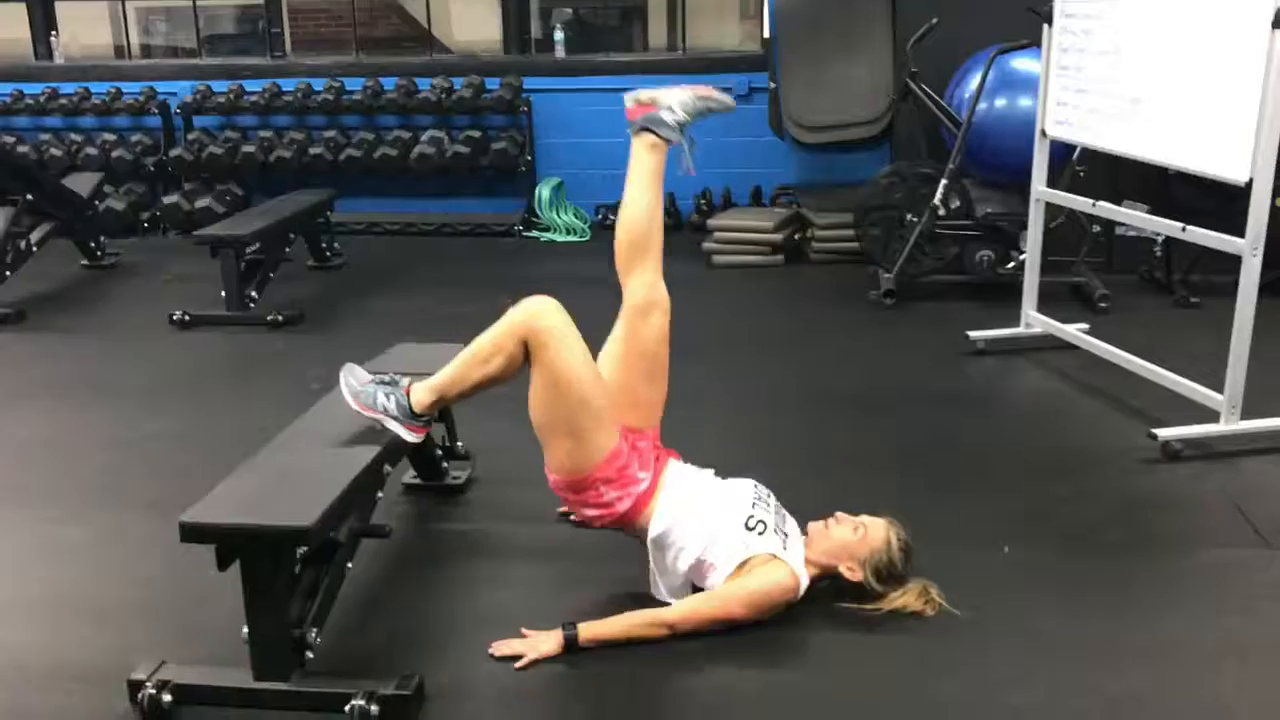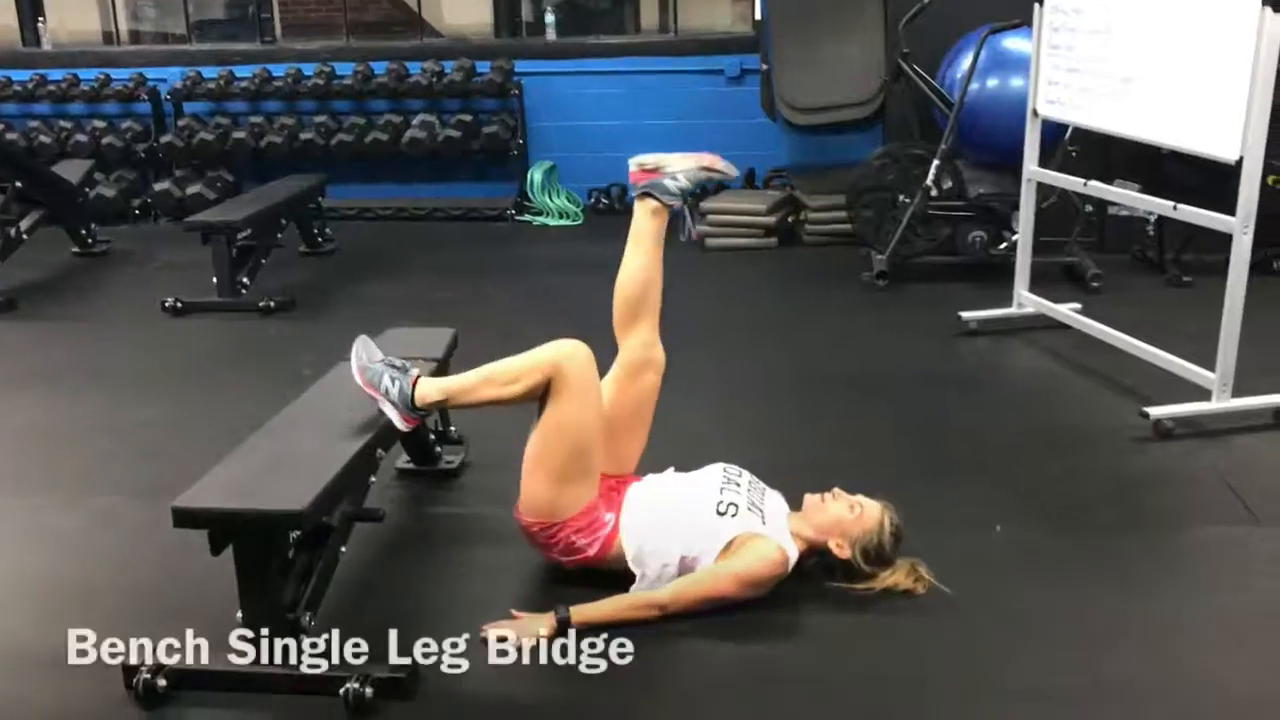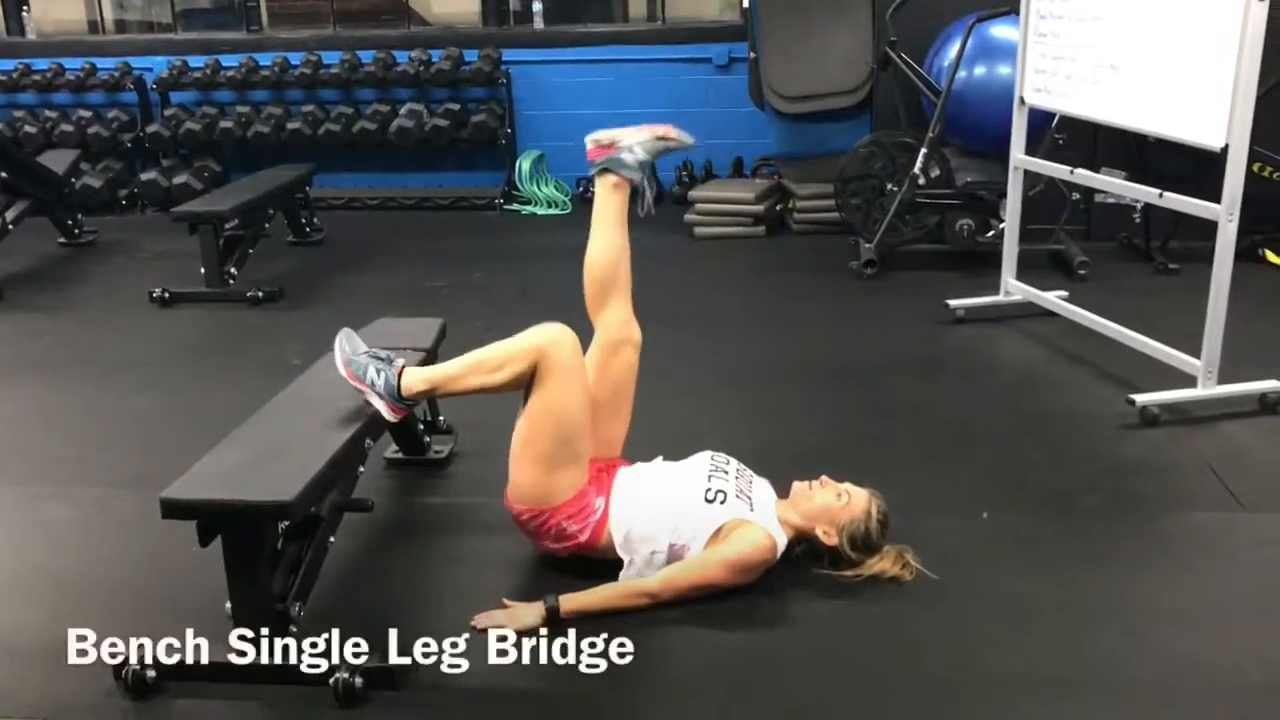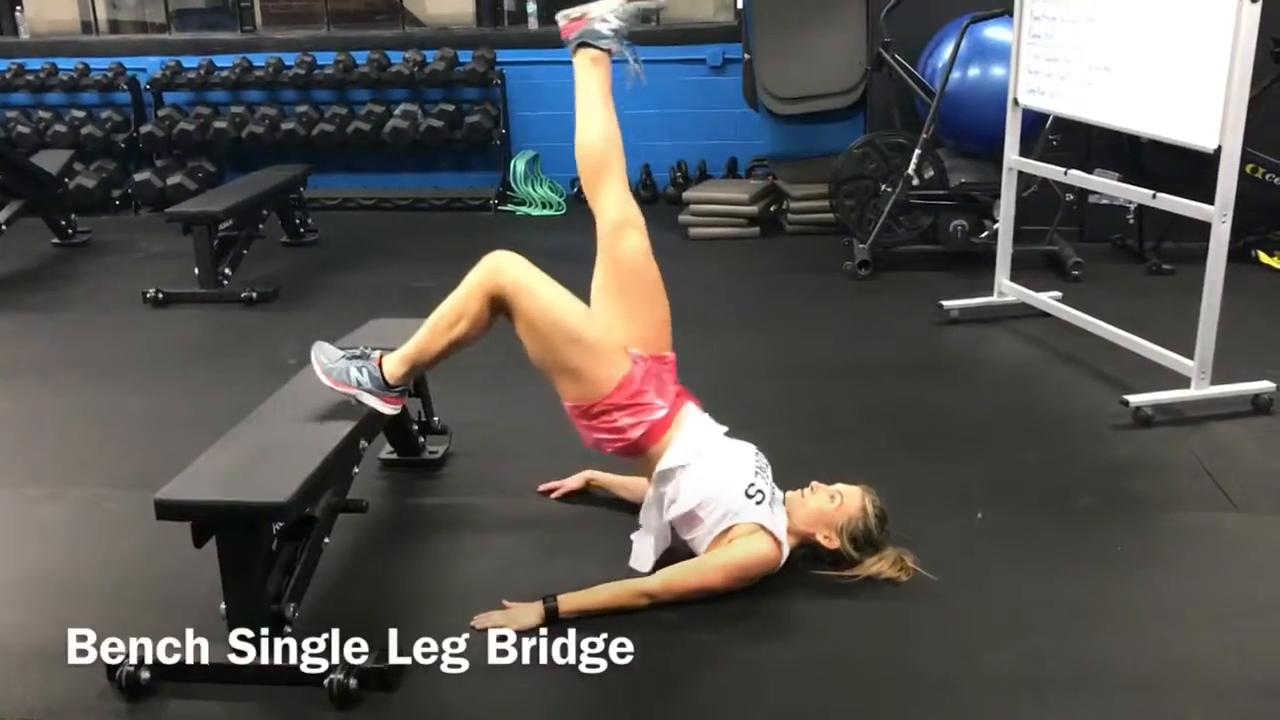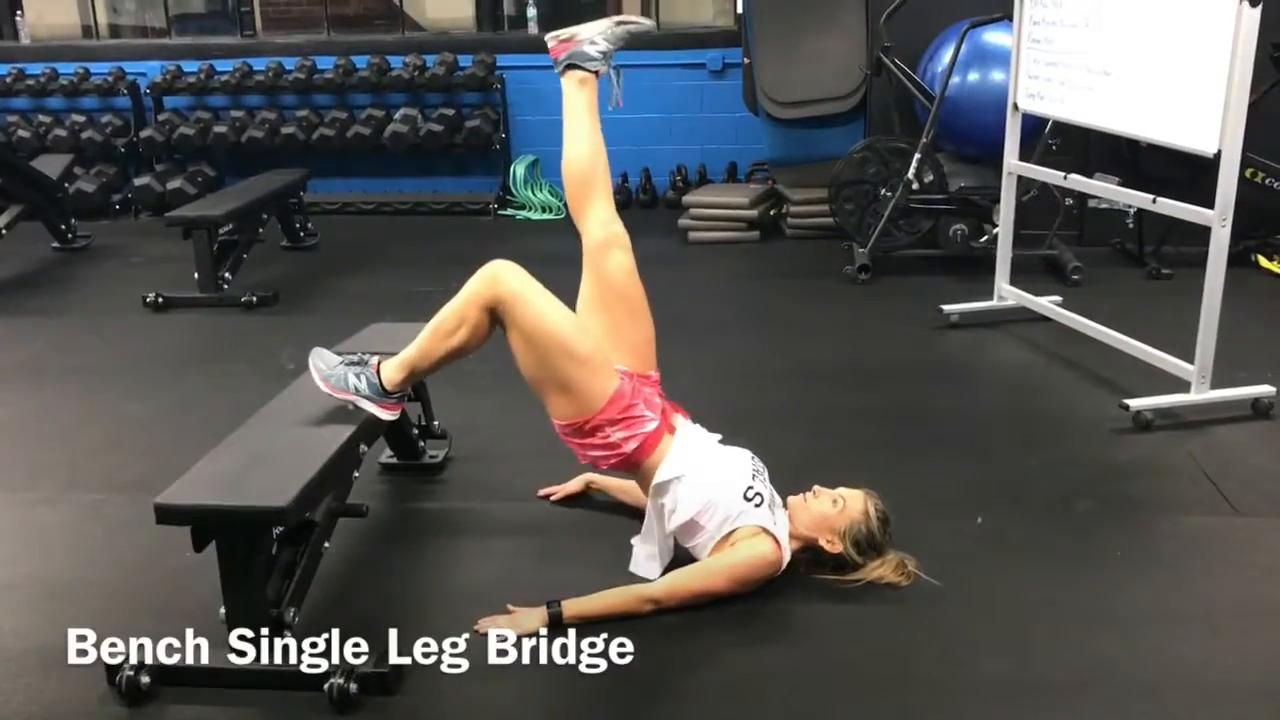
dt=0.4s
person 1, frame 1
left shoulder: (783, 581)
right shoulder: (783, 539)
left elbow: (671, 621)
left wrist: (566, 637)
left hip: (612, 479)
right hip: (637, 462)
left knee: (539, 316)
left ankle: (415, 405)
person 1, frame 2
left shoulder: (769, 559)
right shoulder: (774, 513)
left elbow: (662, 603)
left wrist: (557, 621)
left hip: (576, 527)
right hip: (611, 497)
left knee: (570, 358)
left ankle: (418, 396)
person 1, frame 3
left shoulder: (759, 545)
right shoulder: (760, 500)
left elbow: (652, 591)
left wrist: (545, 611)
left hip: (565, 515)
right hip: (598, 484)
left knee: (554, 342)
left ankle: (402, 386)
person 1, frame 4
left shoulder: (764, 548)
right shoulder: (767, 506)
left elbow: (650, 591)
left wrist: (546, 609)
left hip: (624, 405)
right hip: (643, 393)
left knee: (502, 273)
right knee: (617, 216)
left ankle: (387, 377)
person 1, frame 5
left shoulder: (765, 551)
right shoulder: (771, 513)
left elbow: (655, 596)
left wrist: (549, 615)
left hip: (616, 419)
right hip: (635, 405)
left knee: (500, 281)
right knee: (602, 234)
left ankle: (386, 383)
right ankle: (581, 72)
